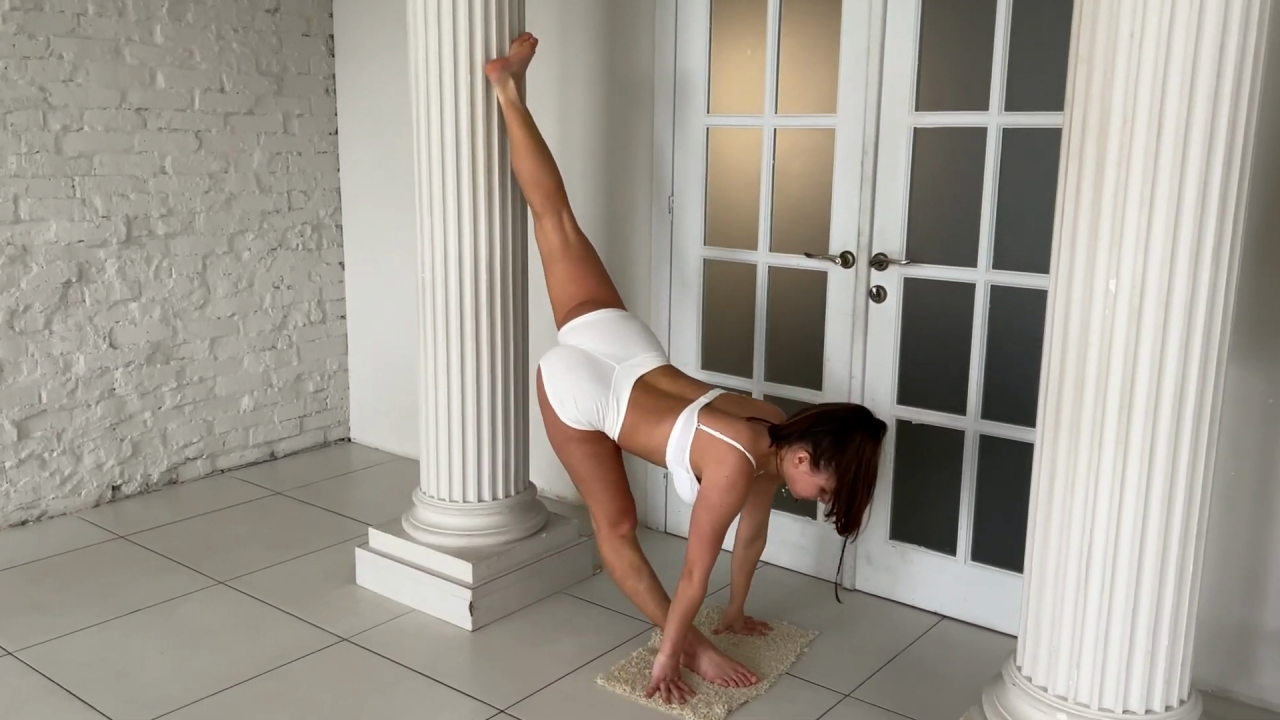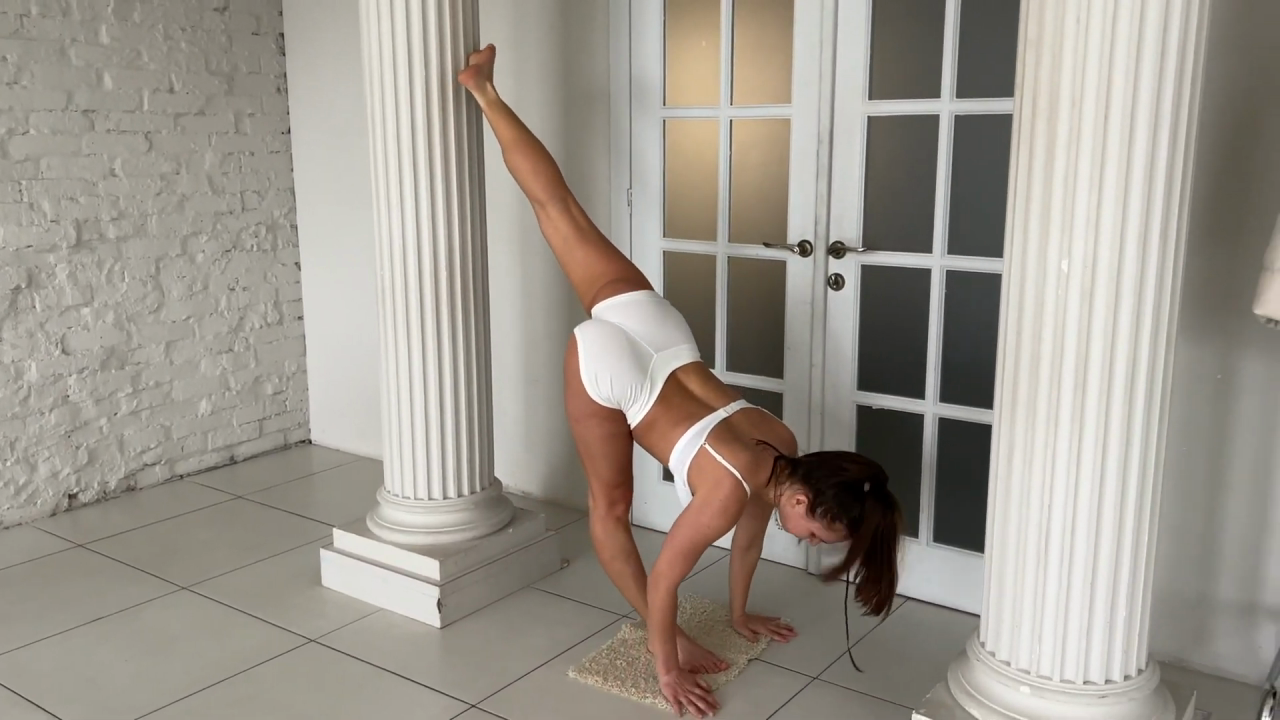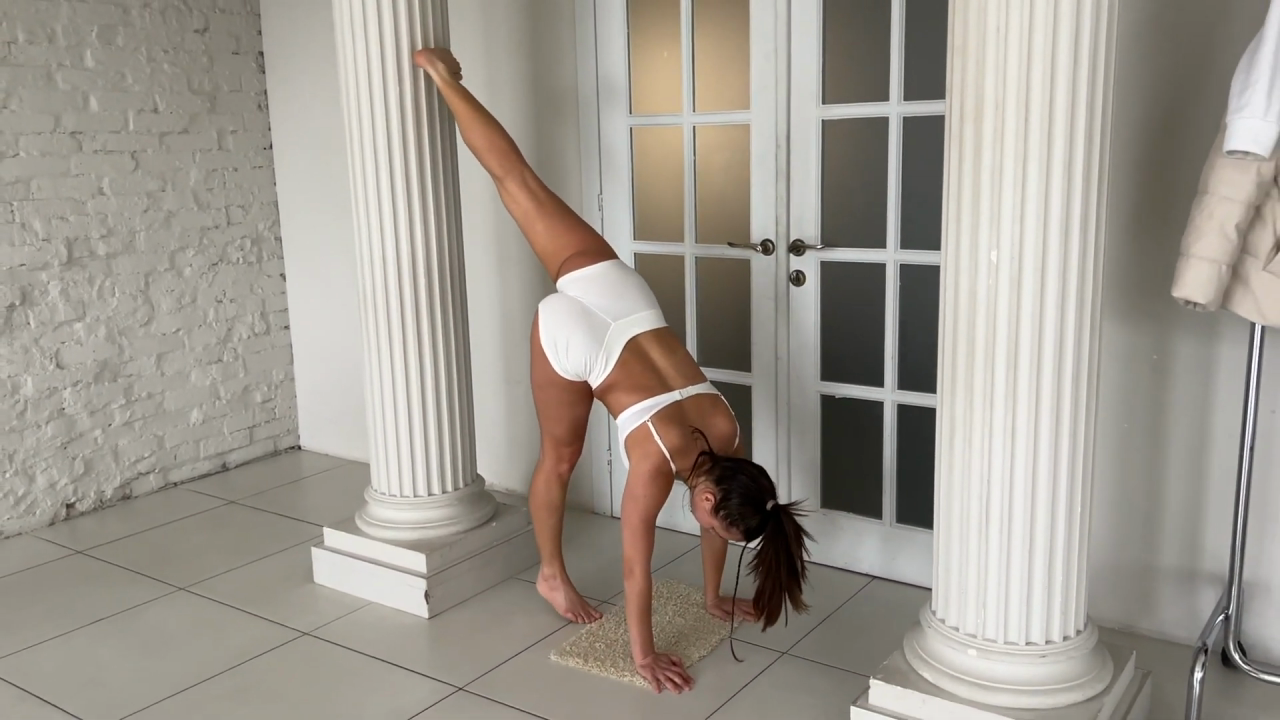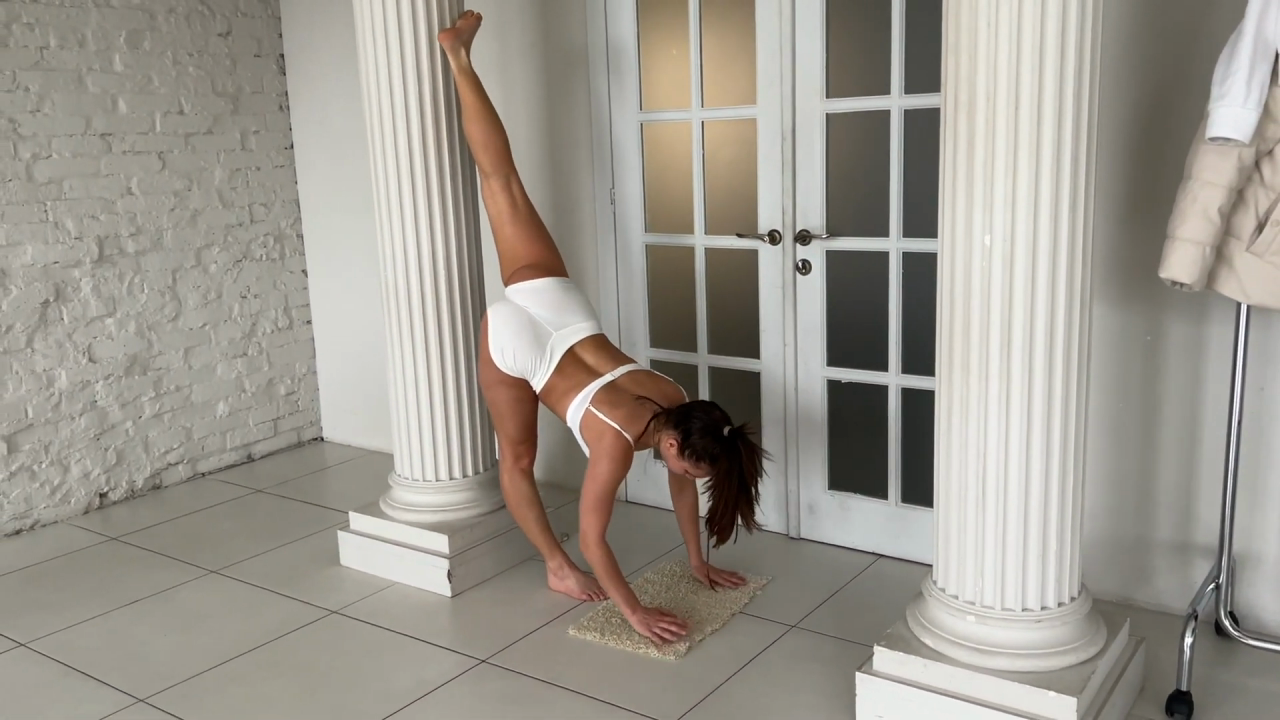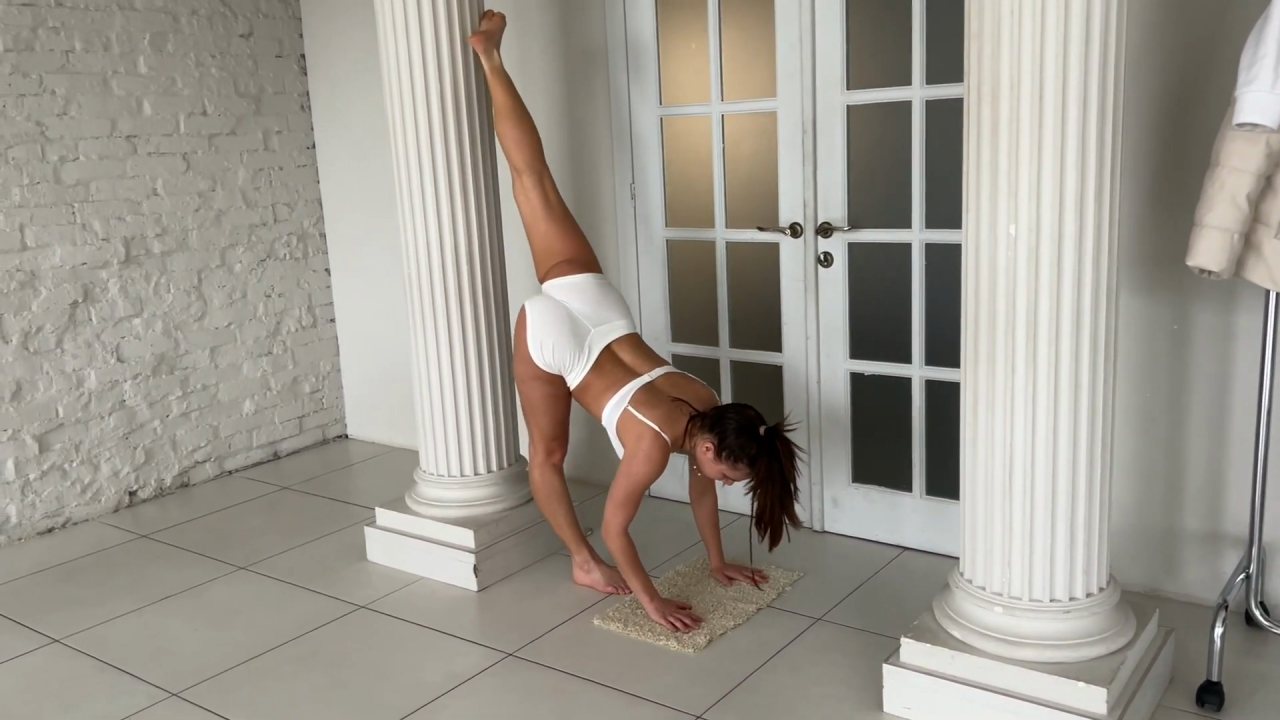
dt=1s
person 1, frame 1
left shoulder: (775, 434)
right shoulder: (737, 465)
left elbow: (753, 531)
right elbow: (695, 572)
left wrist: (736, 612)
right wrist: (673, 653)
left hip: (615, 344)
right hip: (579, 385)
left knee: (557, 220)
right knee: (616, 525)
left ankle: (511, 89)
person 1, frame 2
left shoulder: (782, 452)
right shoulder: (730, 490)
left elbow: (750, 537)
right elbow: (662, 581)
left wrist: (741, 615)
left hip: (645, 319)
right hip: (609, 361)
left knee: (560, 208)
left ankle: (485, 91)
person 1, frame 3
left shoulder: (726, 439)
right shoulder: (657, 463)
left elbow: (715, 525)
right elbow: (635, 568)
left wrist: (715, 597)
right wrist: (645, 656)
left hip: (612, 289)
right hip: (574, 333)
left knee: (520, 182)
right knee: (560, 459)
left ankle: (444, 74)
right ankle: (551, 575)
person 1, frame 4
left shoulder: (678, 410)
right shoulder: (617, 440)
left elbow: (681, 488)
right elbow: (593, 534)
left wrist: (698, 563)
right wrist: (634, 612)
left hip: (550, 301)
right hip: (515, 335)
left knee: (503, 180)
right knee: (517, 459)
left ankle: (461, 55)
person 1, frame 5
left shoulder: (710, 413)
right shoulder: (655, 443)
left elbow: (700, 489)
right elbow: (615, 527)
left wrist: (719, 563)
right wrist: (653, 603)
left hip: (585, 297)
right hip: (552, 331)
left knee: (534, 177)
right knee: (547, 454)
left ankle: (491, 54)
